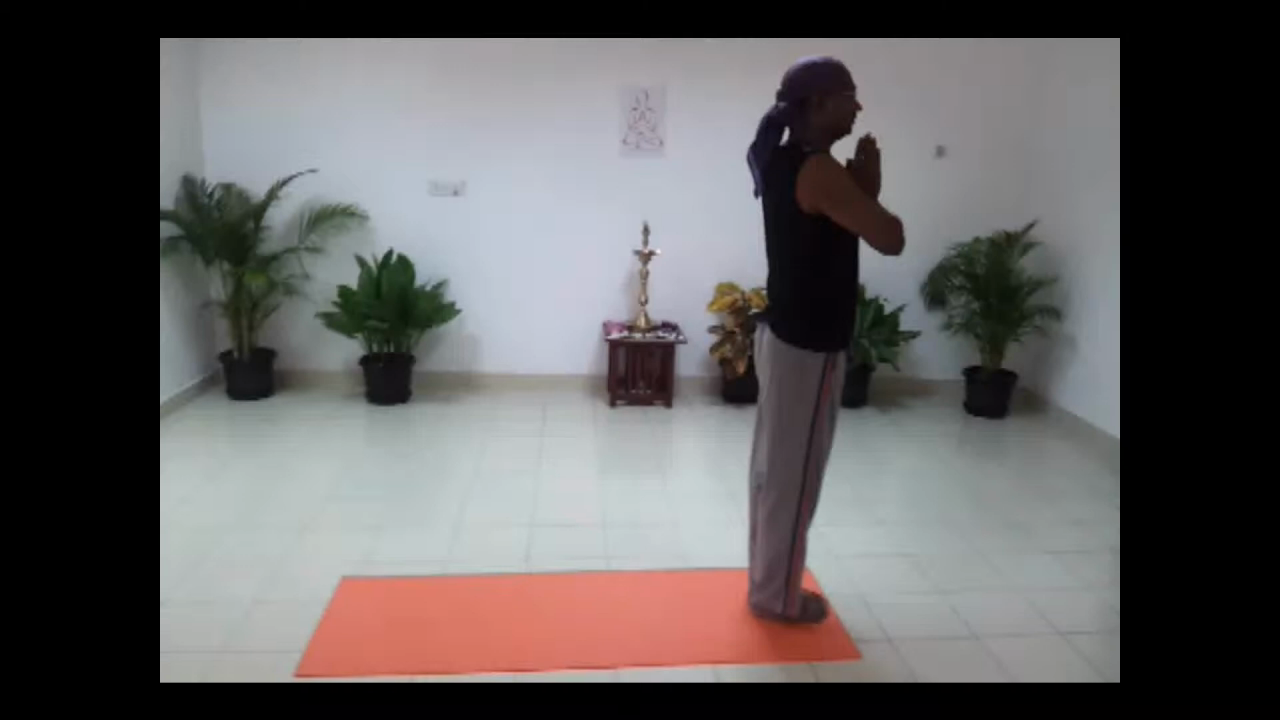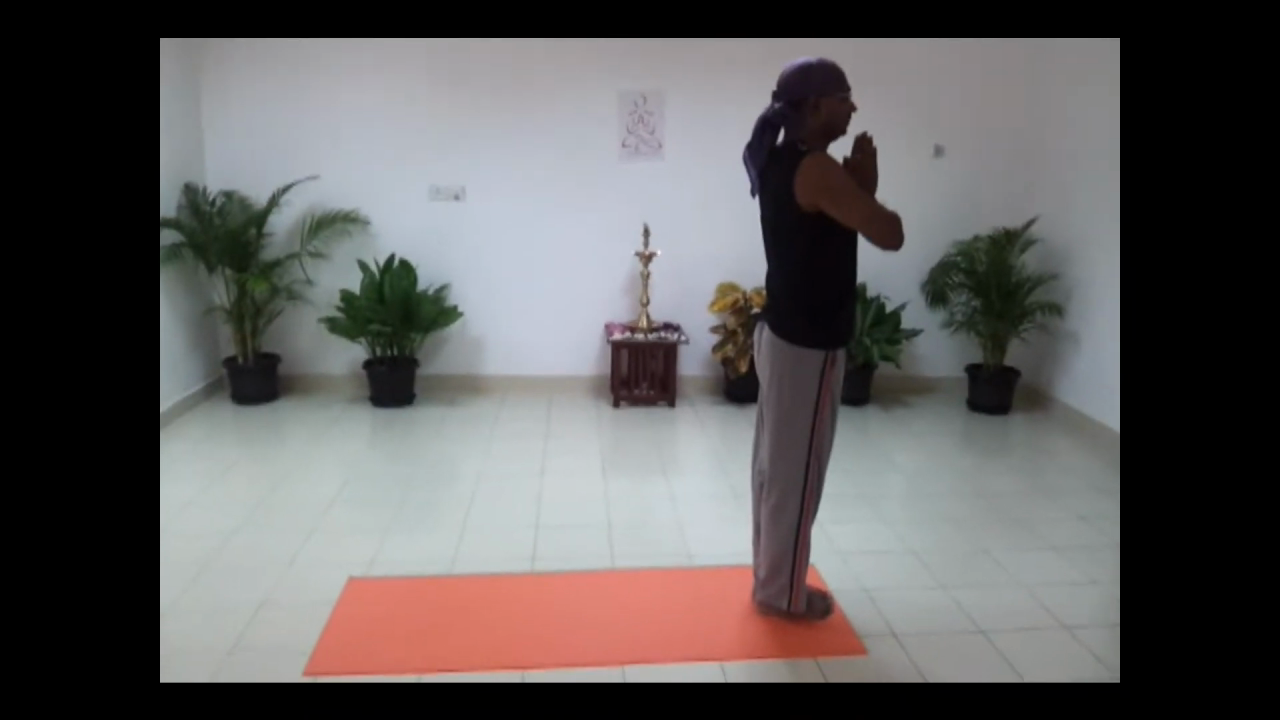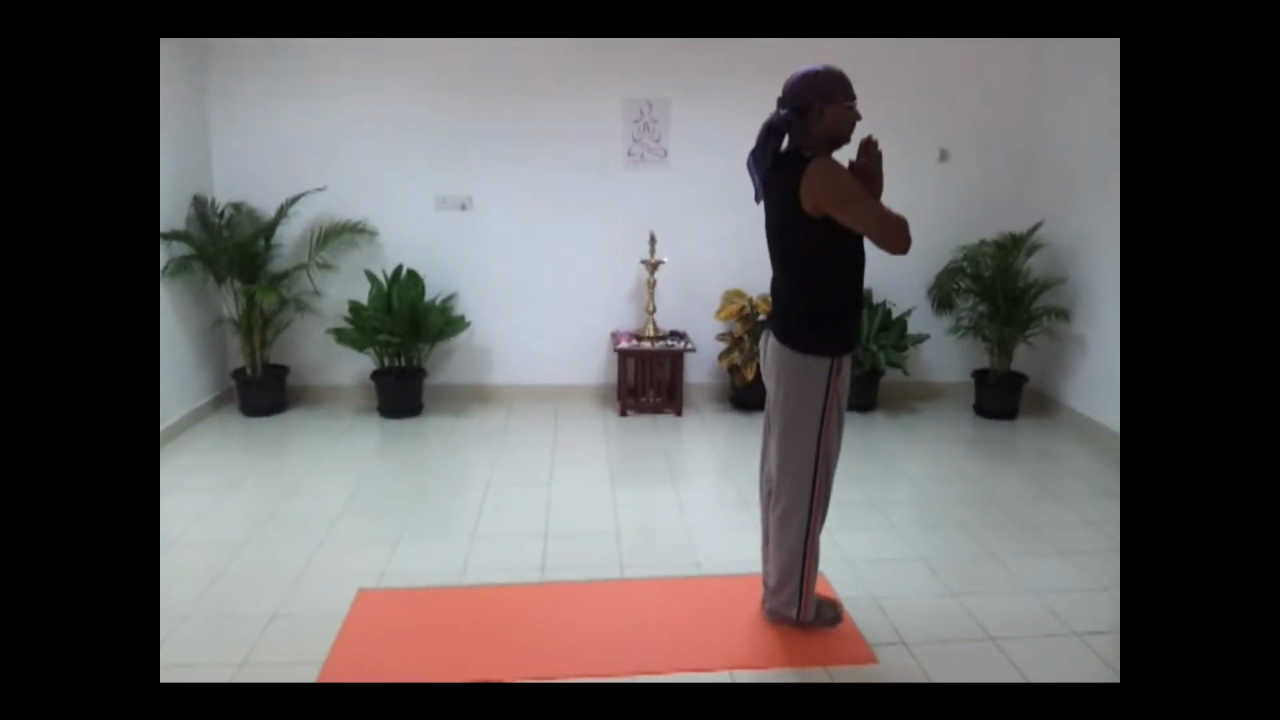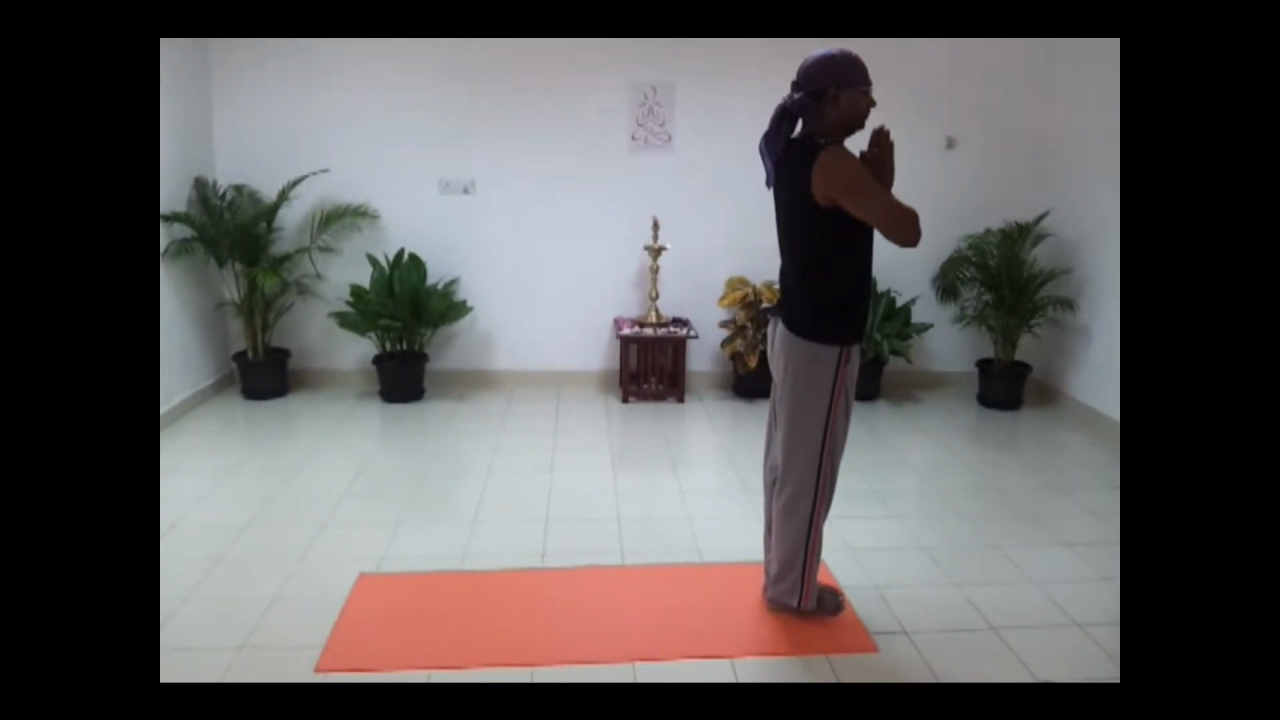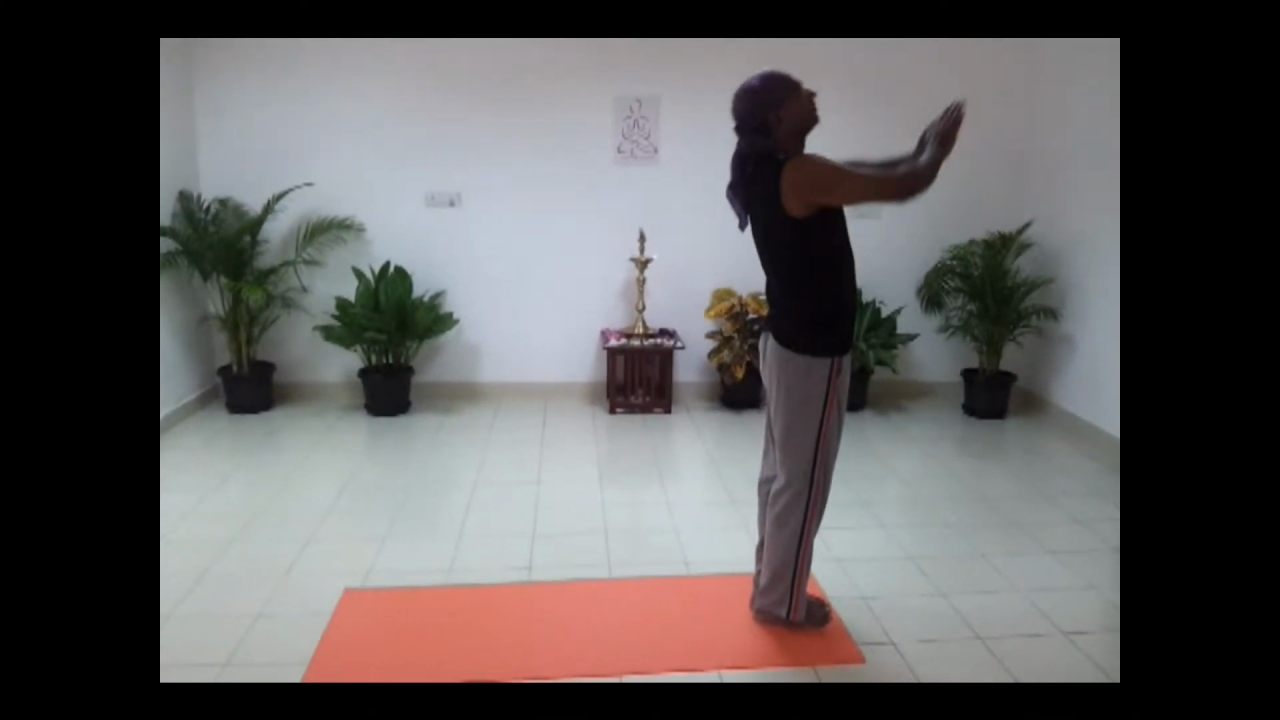
dt=1s
person 1, frame 1
left shoulder: (785, 162)
right shoulder: (818, 172)
left elbow: (836, 224)
right elbow: (890, 238)
left wrist: (859, 191)
right wrist: (869, 189)
left hip: (784, 335)
right hip: (808, 347)
left knee: (775, 468)
right knee: (794, 474)
left ankle: (769, 579)
right ankle: (777, 596)
person 1, frame 2
left shoulder: (781, 162)
right shoulder: (816, 170)
left elbow: (834, 223)
right elbow: (889, 234)
left wrist: (856, 187)
right wrist: (866, 186)
left hip: (782, 333)
right hip: (808, 344)
left knee: (777, 465)
right knee: (796, 471)
left ankle: (773, 577)
right ankle: (782, 592)
person 1, frame 3
left shoulder: (786, 169)
right shoulder: (822, 175)
left elbow: (838, 230)
right elbow: (897, 238)
left wrist: (861, 192)
right wrist: (872, 191)
left hip: (788, 341)
right hip: (814, 352)
left knee: (785, 474)
right knee: (804, 480)
left ankle: (783, 586)
right ankle: (792, 601)
person 1, frame 4
left shoulder: (797, 155)
right shoulder: (833, 164)
left elbow: (849, 217)
right elbow: (907, 231)
left wrist: (874, 181)
right wrist: (883, 182)
left hip: (795, 329)
right hip: (822, 341)
left knee: (788, 463)
right knee: (808, 469)
left ankle: (784, 574)
right ankle: (793, 590)
person 1, frame 5
left shoulder: (770, 171)
right shoulder: (800, 173)
left elbow: (875, 175)
right elbow: (903, 185)
left wrist: (917, 154)
right wrist: (936, 146)
left hip: (787, 344)
right hip: (813, 353)
left knee: (783, 474)
right knee: (802, 482)
left ankle: (774, 586)
right ankle: (780, 602)
